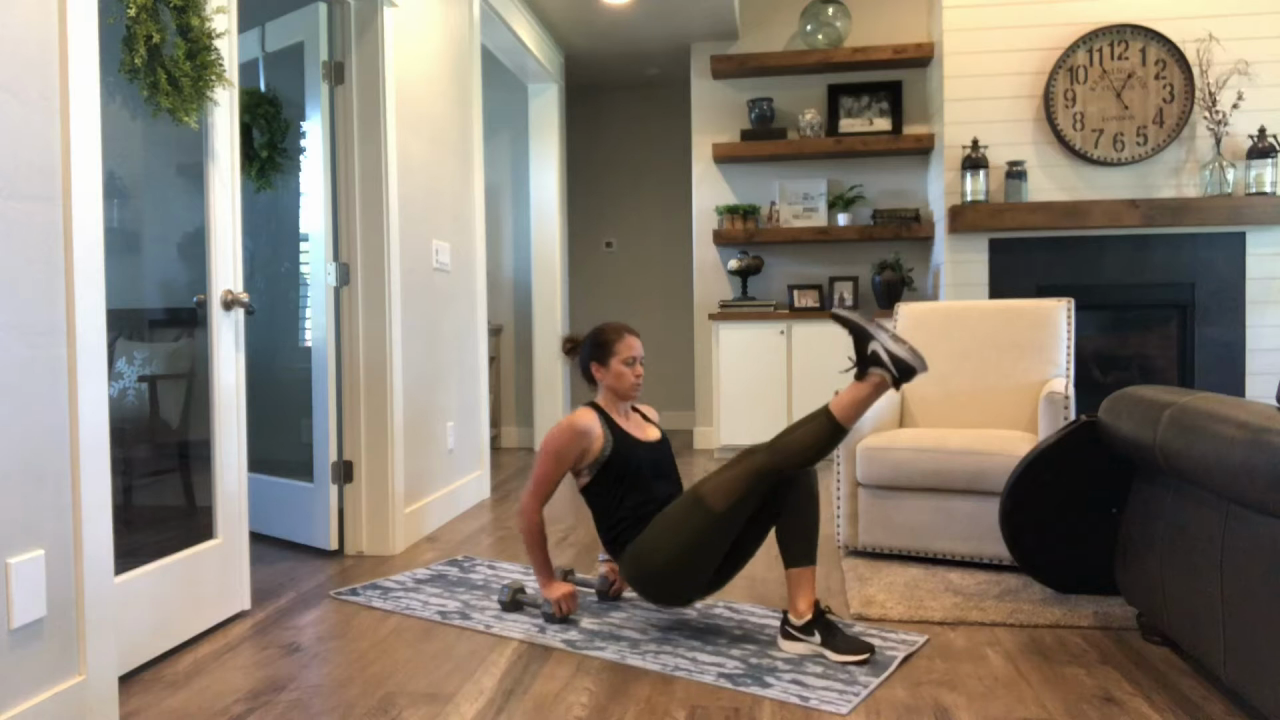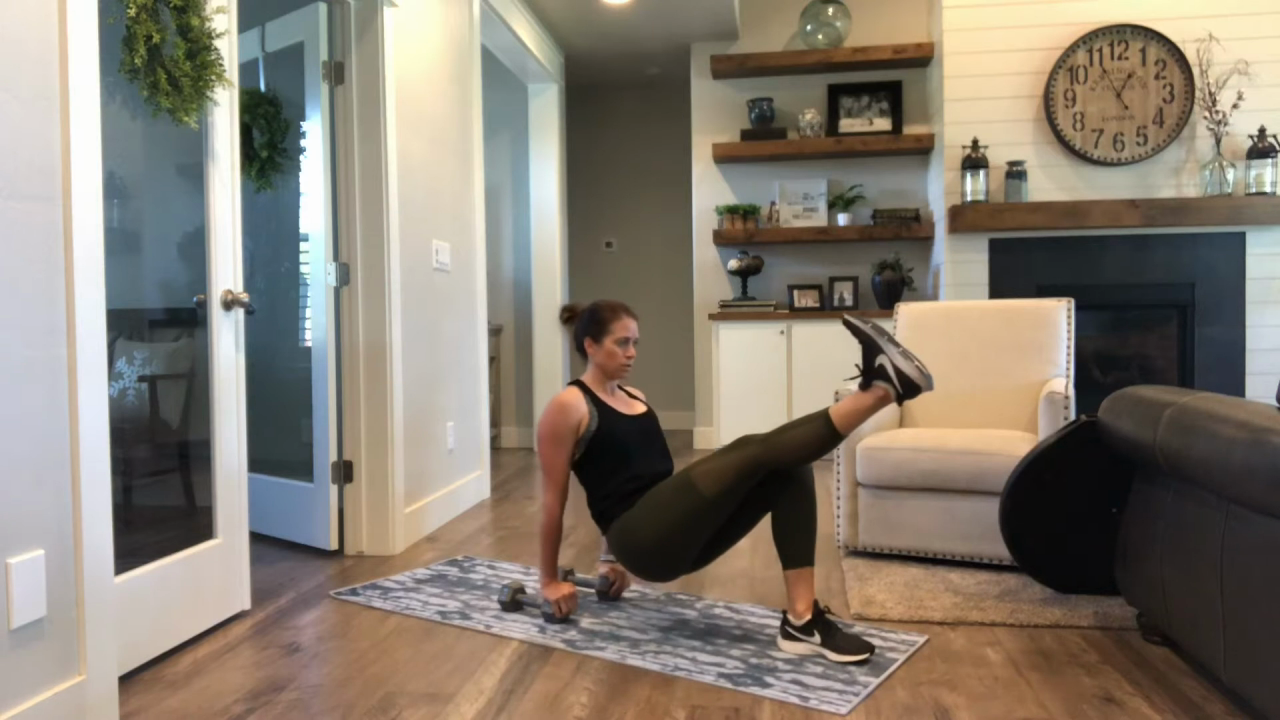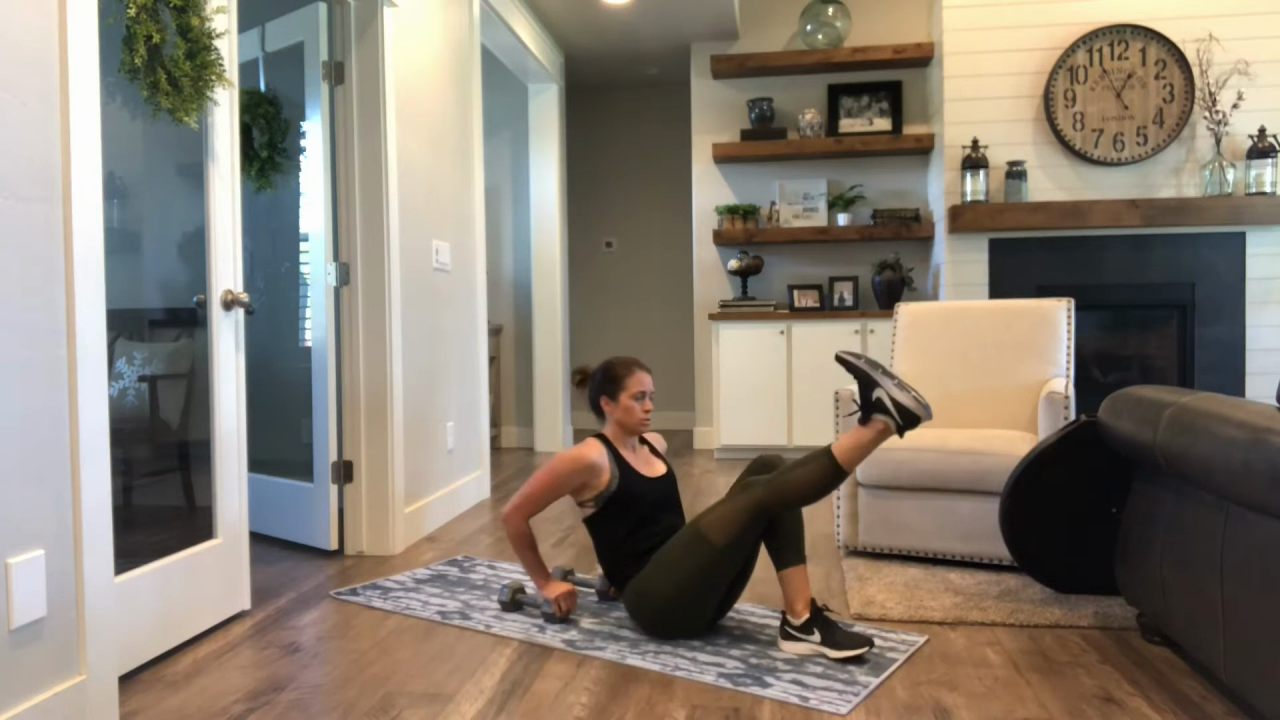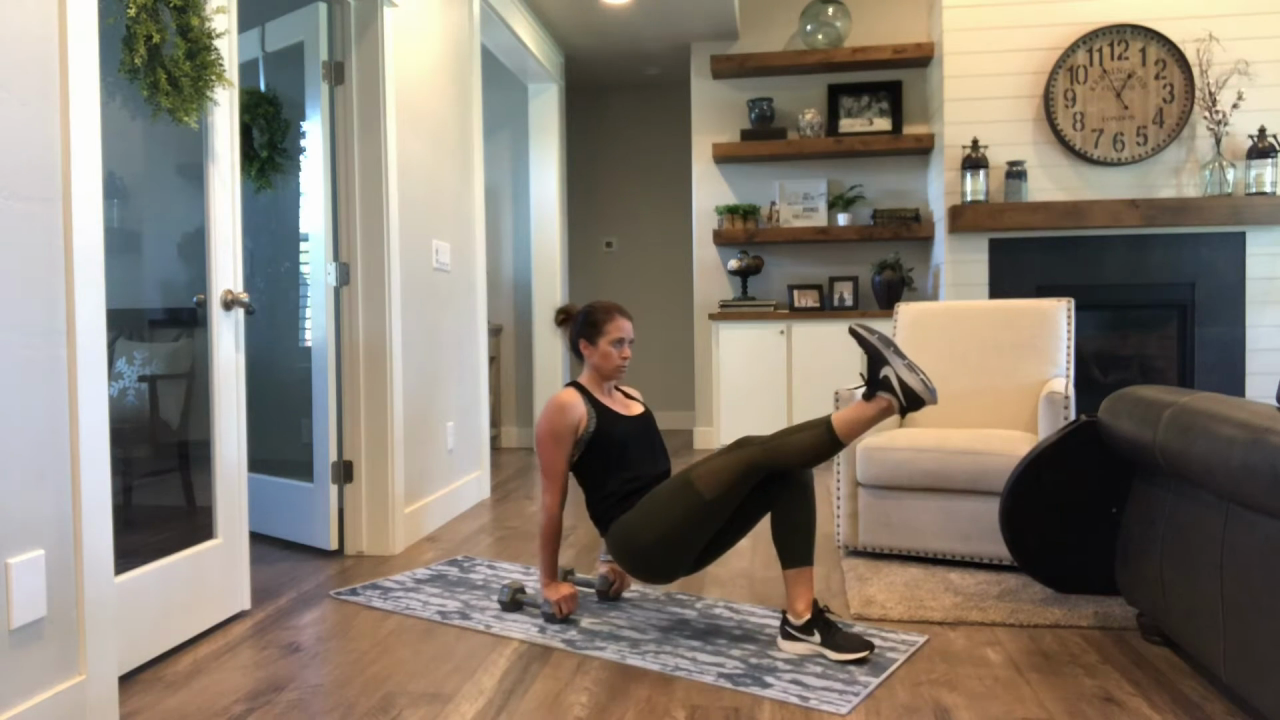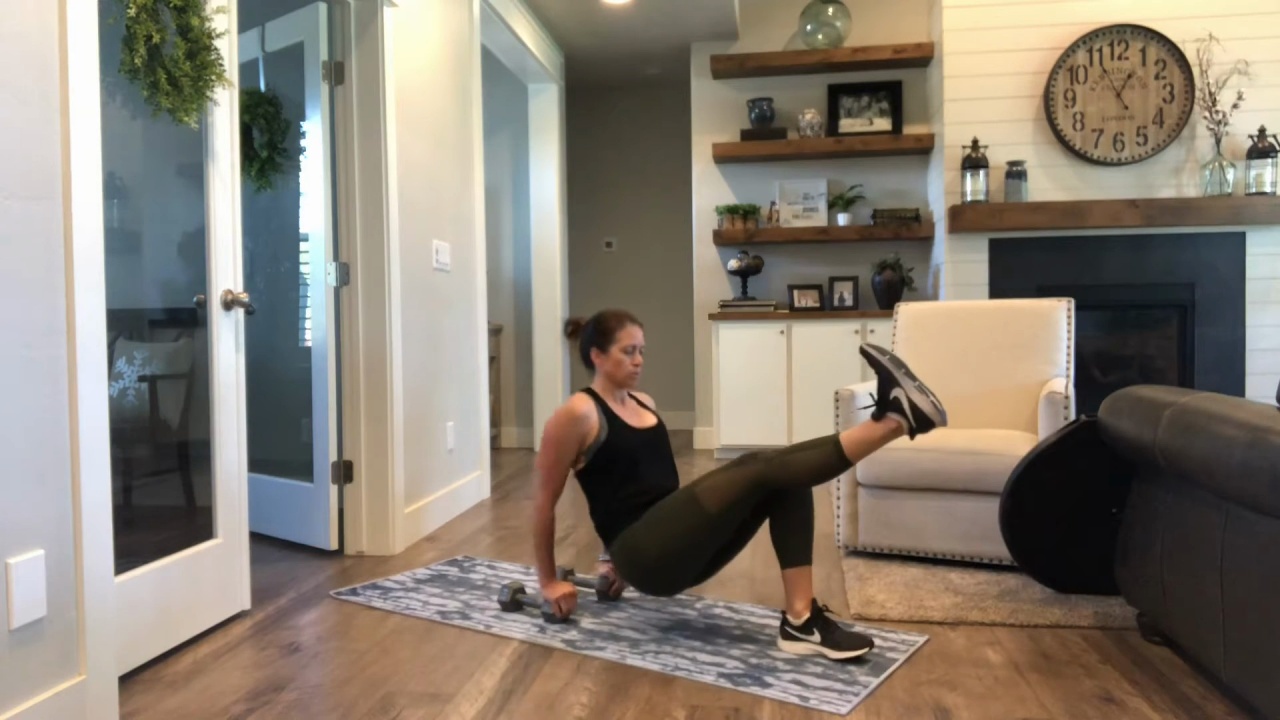
dt=1s
person 1, frame 1
left shoulder: (645, 416)
right shoulder: (580, 428)
right elbow: (529, 506)
left wrist: (611, 558)
right wrist: (548, 582)
left hip: (693, 558)
right hip: (655, 569)
left knee: (792, 474)
right knee: (759, 462)
left ankle: (801, 623)
person 1, frame 2
left shoulder: (633, 397)
right shoulder: (568, 407)
right elbow: (553, 499)
left wrist: (610, 559)
right wrist: (549, 581)
left hip: (680, 533)
right hip: (645, 541)
left knee: (788, 469)
right knee: (754, 453)
left ankle: (802, 622)
right ankle: (880, 389)
person 1, frame 3
left shoulder: (653, 445)
right shoulder: (589, 460)
right elbow: (513, 514)
right wrist: (546, 583)
left hip: (693, 584)
right hip: (657, 599)
left knee: (769, 469)
right knee: (758, 494)
left ankle: (801, 623)
person 1, frame 4
left shoulder: (630, 397)
right shoulder: (566, 407)
right elbow: (552, 501)
left wrist: (618, 560)
right wrist: (550, 582)
left hip: (677, 535)
right hip: (644, 543)
left knee: (787, 469)
right knee: (752, 453)
left ankle: (801, 622)
right ankle: (884, 400)
person 1, frame 5
left shoulder: (643, 404)
right shoulder: (577, 415)
right elbow: (544, 502)
left wrist: (613, 558)
right wrist: (549, 581)
left hip: (681, 544)
right hip: (647, 557)
left knee: (783, 476)
right knee: (757, 470)
left ankle: (800, 622)
right ankle: (894, 421)
